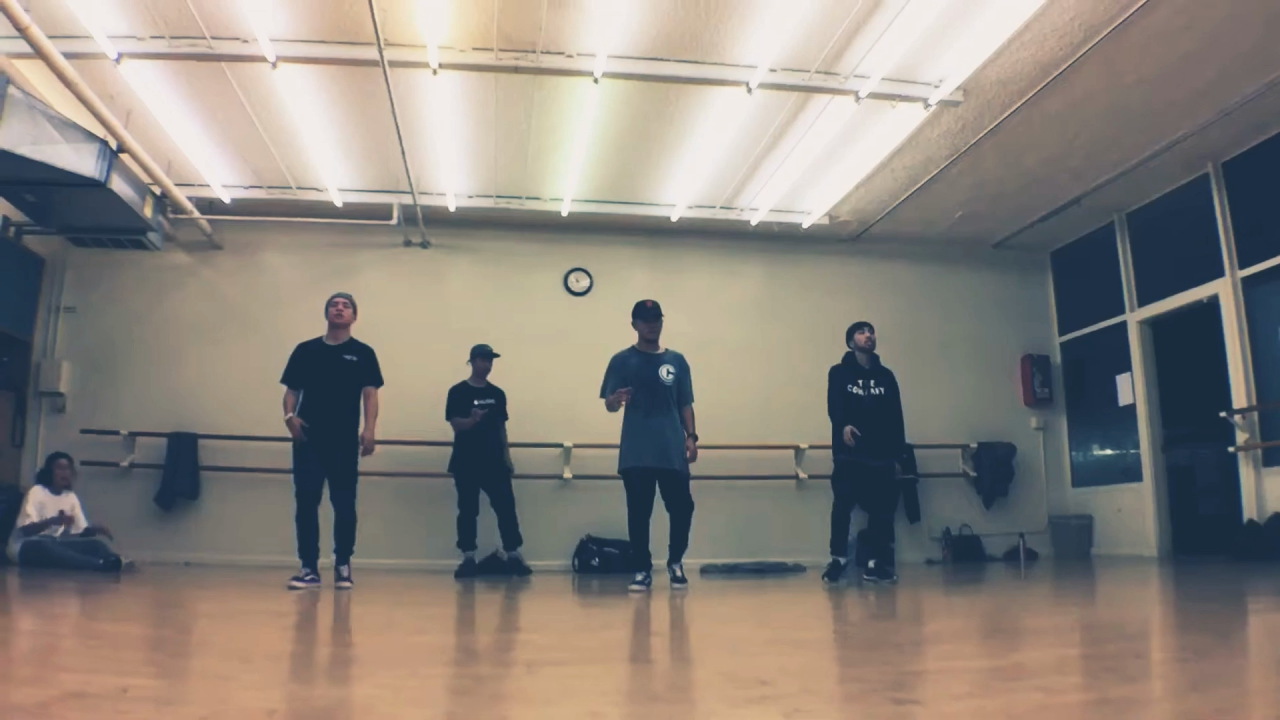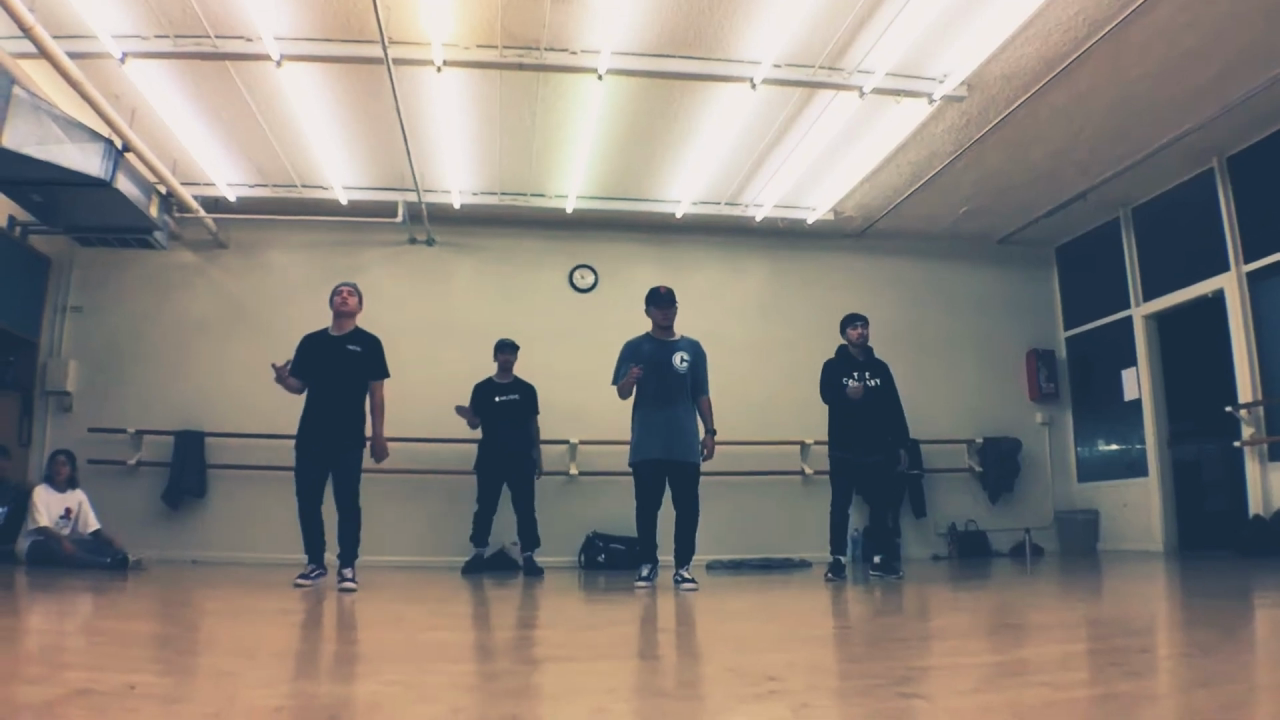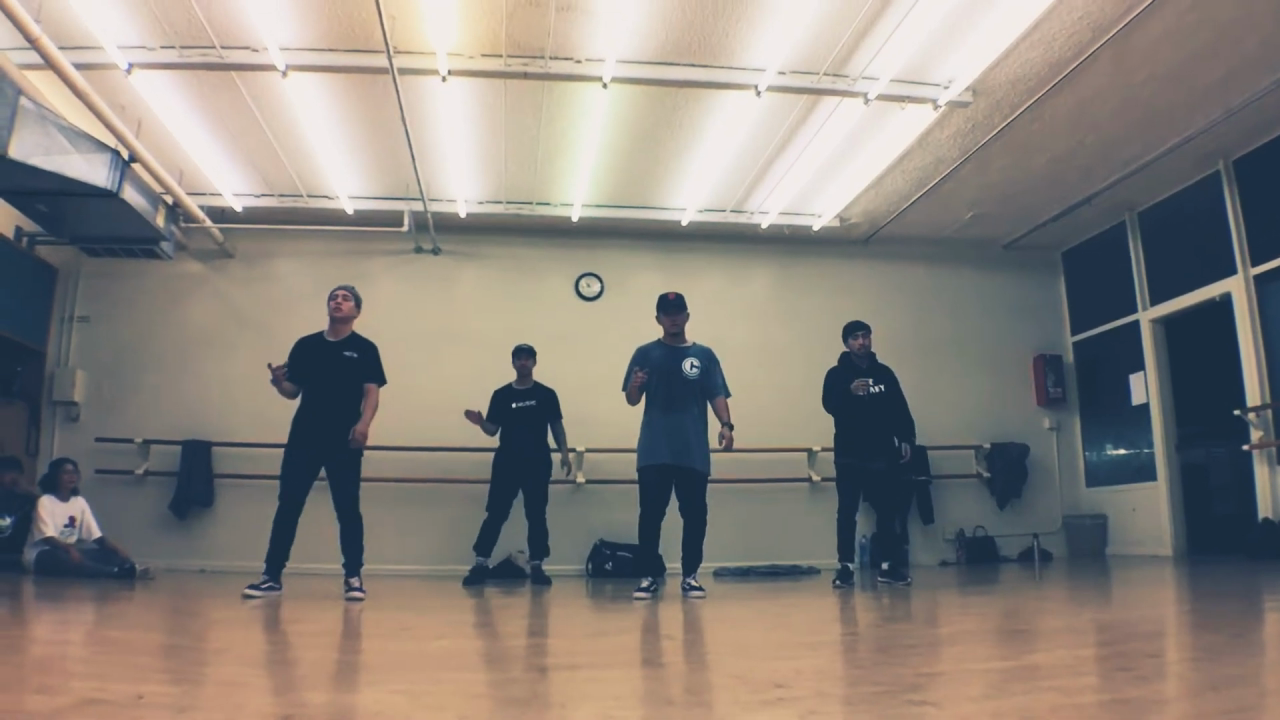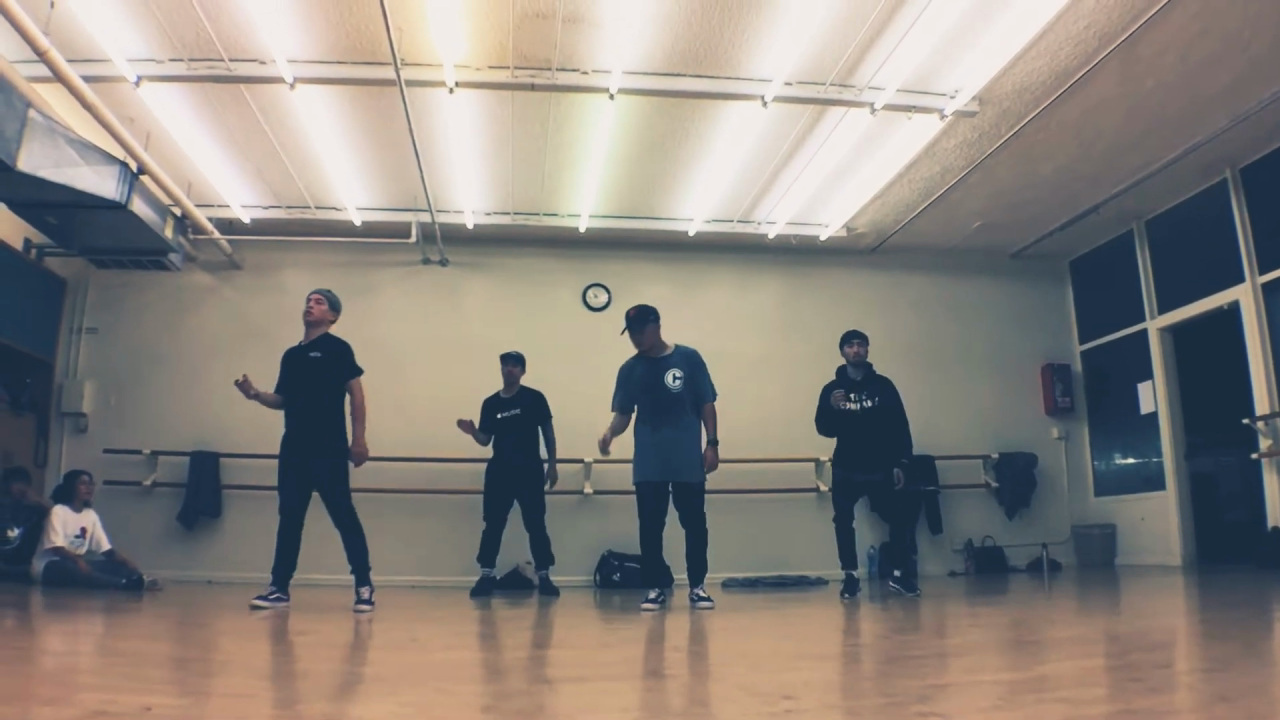
dt=0.5s
person 1, frame 1
left shoulder: (363, 353)
right shoulder: (304, 350)
left elbow: (370, 395)
right elbow: (291, 391)
left wrist: (369, 430)
right wrist: (290, 416)
left hip: (344, 442)
right hip: (308, 440)
left knee: (344, 503)
right knee: (306, 502)
left ankle: (343, 564)
right ankle: (309, 568)
person 1, frame 2
left shoulder: (368, 343)
right shoulder: (310, 342)
left elbow: (376, 391)
right elbow: (299, 386)
left wrist: (379, 435)
right wrist: (282, 379)
left hip: (348, 436)
right hip: (311, 433)
left knee: (347, 501)
right knee: (307, 497)
left ankle: (347, 567)
right ankle: (317, 563)
person 1, frame 3
left shoulder: (365, 349)
right shoulder: (305, 346)
left elbow: (371, 393)
right elbow: (293, 392)
left wrist: (364, 424)
right wrist: (278, 382)
left hip: (343, 443)
right hip: (303, 439)
left knee: (348, 510)
right knee: (287, 506)
left ankle: (353, 576)
right ankle: (272, 575)
person 1, frame 4
left shoulder: (336, 348)
right shoulder: (291, 355)
left elbow: (355, 392)
right elbow: (283, 401)
left wrist: (358, 438)
right wrist: (255, 394)
left hip: (328, 449)
right hip: (294, 448)
left knee: (344, 516)
right knee: (290, 517)
left ankle: (364, 586)
right ankle: (280, 587)
person 2, frame 1
left shoulder: (677, 361)
right shoulder: (622, 361)
left elbow: (685, 404)
right elbow: (609, 403)
left wrist: (691, 436)
right wrist: (616, 400)
left hip: (672, 451)
right hip: (636, 453)
left knee: (682, 506)
right knee: (638, 512)
left ankle: (675, 561)
right ankle: (642, 570)
person 2, frame 2
left shoulder: (692, 348)
right shoulder: (635, 347)
left elbow: (702, 394)
right elbow: (622, 394)
left wrist: (710, 431)
right wrist: (628, 380)
left hip: (685, 444)
right hip: (646, 444)
left knee: (688, 506)
right knee: (647, 505)
left ankle: (682, 567)
right ankle: (648, 563)
person 2, frame 3
left shoulder: (704, 355)
right shoulder: (645, 354)
left elbow: (717, 395)
right elbow: (632, 400)
left wrist: (726, 425)
right wrist: (634, 385)
left hip: (694, 451)
right hip: (654, 450)
left knee: (695, 514)
right knee: (650, 513)
left ankle: (690, 575)
right ankle: (649, 576)
person 2, frame 4
left shoulder: (689, 358)
right shoulder: (630, 369)
left elbow: (707, 403)
right elbow: (623, 414)
left wrist: (712, 443)
right wrist: (609, 436)
left hip: (688, 460)
right hip: (648, 463)
left knee: (695, 524)
right knee: (650, 526)
left ankle: (697, 586)
right ankle: (656, 587)
person 3, frame 1
left shoulder: (886, 375)
right shoulder: (839, 372)
left elbow: (895, 417)
right elbow: (835, 406)
left wrist: (897, 454)
right wrist: (843, 426)
left hip: (880, 456)
right hip: (848, 455)
left knee: (881, 510)
right knee: (842, 507)
left ankle: (875, 563)
right ankle: (838, 559)
person 3, frame 2
left shoulder: (880, 368)
right shoulder: (833, 366)
left elbow: (894, 407)
right elbow: (827, 395)
left wrist: (900, 442)
right wrist: (846, 393)
left hip: (877, 450)
right hip: (843, 451)
left knee: (881, 505)
right knee: (840, 505)
left ankle: (879, 559)
right ankle: (838, 560)
person 3, frame 3
left shoulder: (885, 373)
right shoulder: (837, 374)
left elbow: (900, 409)
right elbow: (829, 405)
left wrist: (906, 438)
right wrist: (849, 392)
left hip: (882, 455)
right hip: (849, 457)
left knee: (888, 510)
right knee: (847, 511)
left ankle: (888, 565)
right ankle: (846, 566)
person 3, frame 4
left shoulder: (883, 385)
right shoulder: (832, 389)
left elbow: (900, 426)
right elbow: (826, 430)
left wrist: (900, 463)
right wrist: (832, 408)
left hip: (882, 467)
right hip: (846, 470)
left knee: (900, 517)
right knee: (842, 519)
left ankle: (900, 574)
right ankle: (851, 576)
person 4, frame 1
left shoulder: (498, 394)
right shoulder: (458, 392)
right elbow: (456, 425)
left wrist: (506, 455)
right wrist: (473, 419)
left hip: (494, 461)
right hip: (466, 461)
left knee: (506, 505)
right knee: (468, 510)
left ankle: (512, 555)
right ankle: (469, 559)
person 4, frame 2
left shoulder: (526, 389)
right shoulder: (482, 389)
left elbow: (532, 423)
right elbow: (475, 424)
left wrist: (537, 453)
right wrist: (468, 417)
left hip: (521, 457)
right hip: (490, 457)
left knee: (525, 507)
right knee: (485, 507)
left ankle: (528, 556)
right ankle: (479, 554)
person 4, frame 3
left shoulder: (547, 394)
right shoulder: (501, 395)
left elbow: (556, 426)
right elbow: (492, 429)
left wrist: (564, 453)
right wrist: (480, 422)
left hip: (537, 463)
right hip: (506, 462)
left knee: (536, 516)
right knee: (495, 514)
left ankle: (536, 565)
right ankle: (480, 563)
person 4, frame 4
left shoulder: (533, 398)
right shoulder: (490, 404)
left elbow: (547, 431)
right elbow: (485, 440)
left wrist: (552, 464)
right wrist: (472, 432)
left hip: (530, 471)
right hip: (499, 471)
left knee: (536, 524)
right knee: (493, 524)
left ankle: (543, 576)
right ankle: (487, 575)
